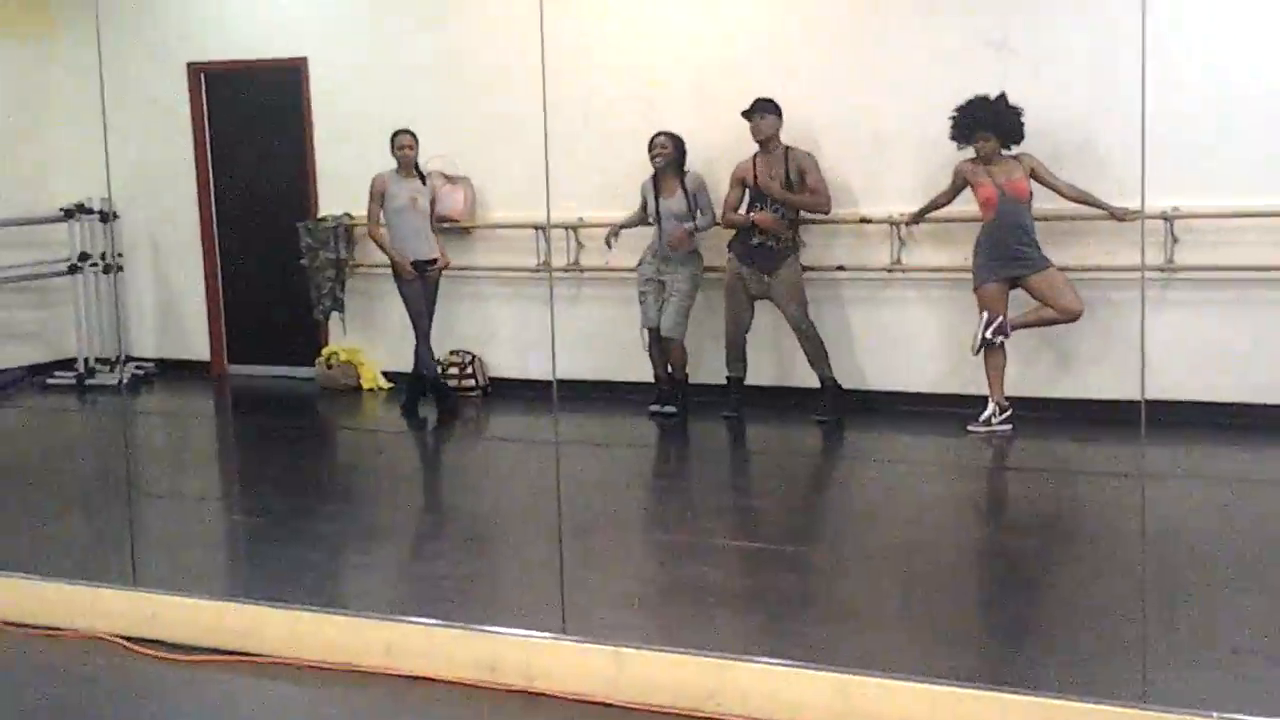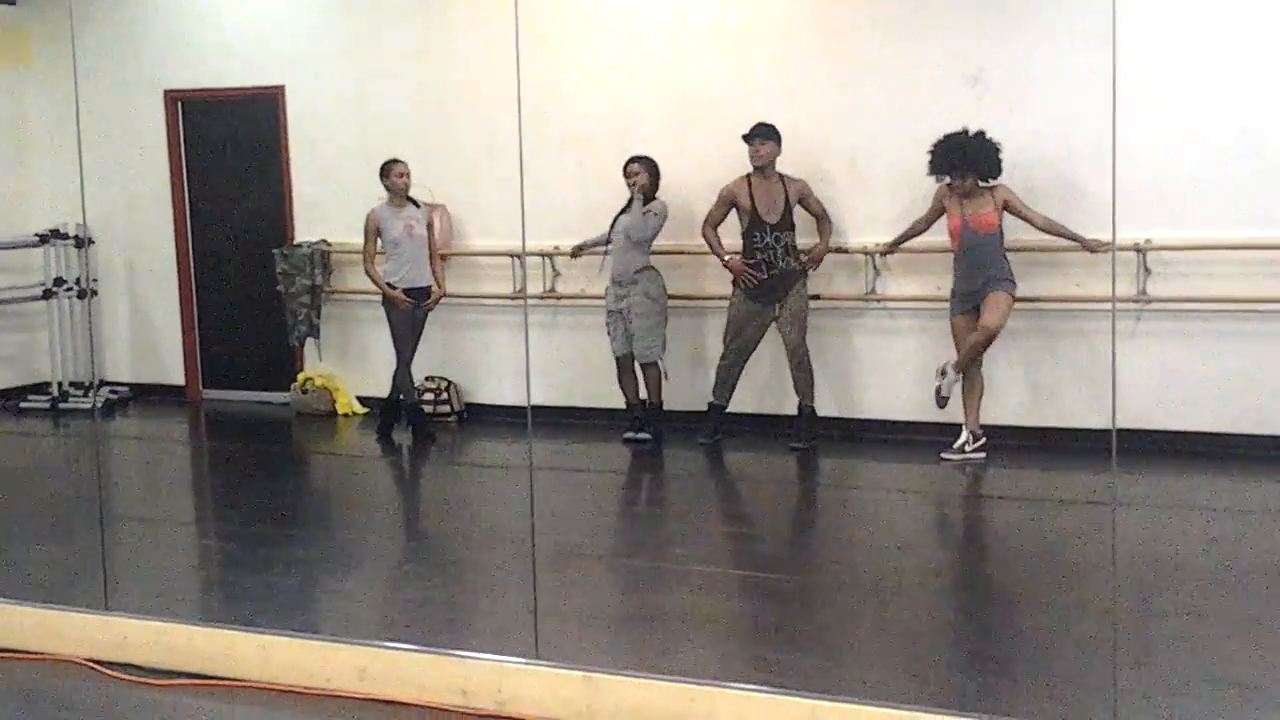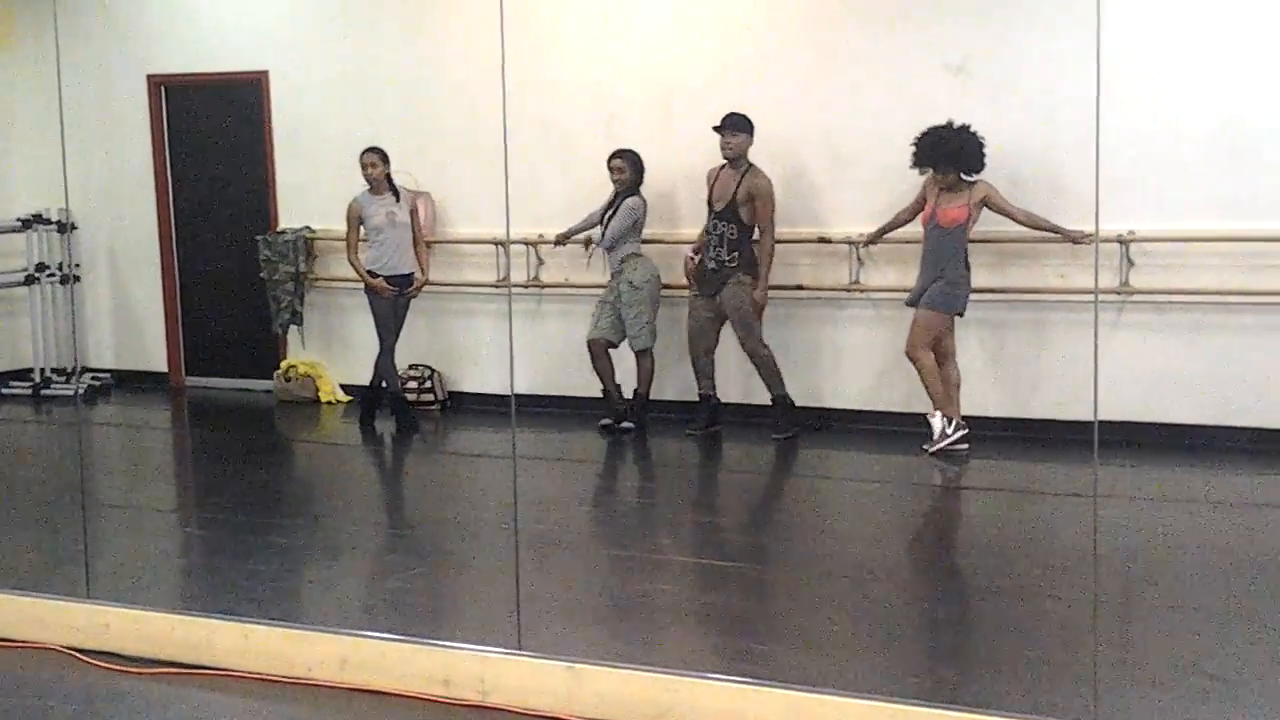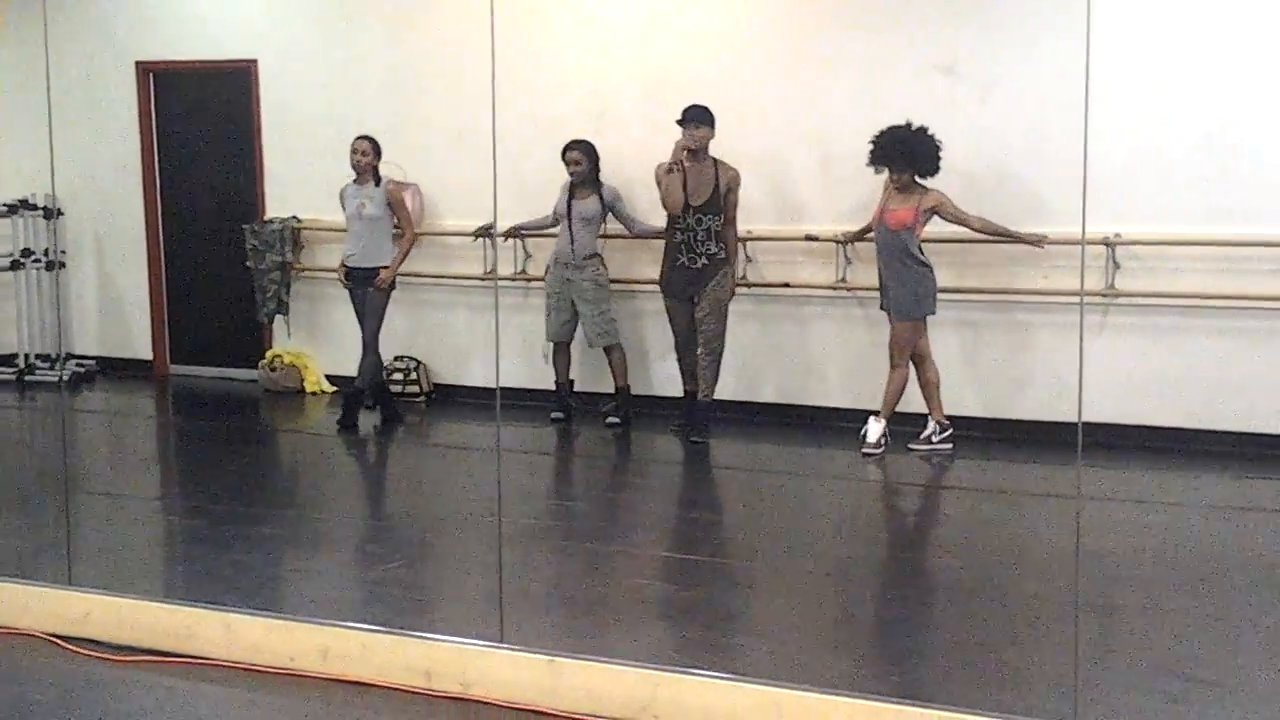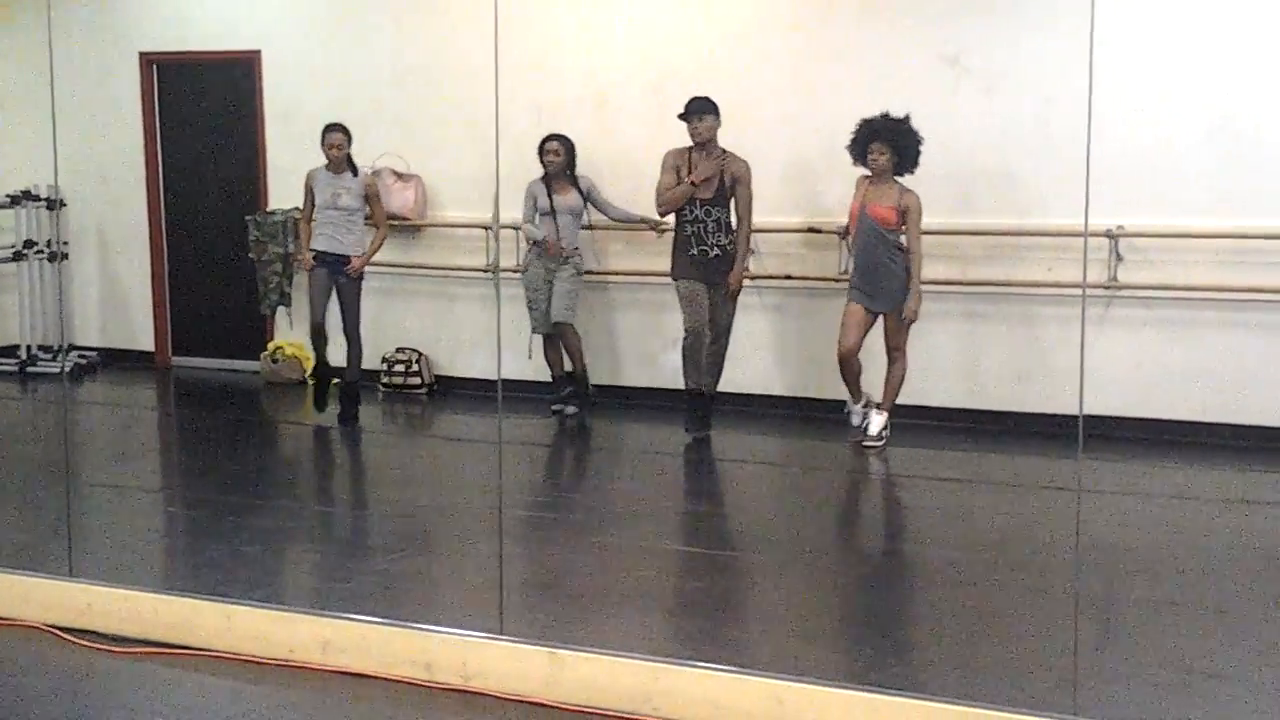
dt=1s
person 1, frame 1
left shoulder: (1024, 163)
right shoulder: (967, 169)
left elbow: (1065, 189)
right elbow: (946, 197)
left wrist: (1109, 208)
right wrist: (918, 214)
left hip: (1027, 254)
right hip: (991, 258)
left knee: (1072, 308)
right knee: (994, 336)
left ankle: (1006, 325)
right ankle: (998, 408)
person 1, frame 2
left shoulder: (998, 194)
right shoulder: (945, 195)
left elbow: (1038, 220)
right elbow: (924, 223)
left wrist: (1083, 241)
right wrist: (894, 243)
left hip: (997, 280)
right hip: (964, 286)
left knee: (991, 326)
right knee: (972, 364)
left ankle: (951, 370)
right ankle: (972, 436)
person 1, frame 3
left shoulder: (979, 191)
right shoulder: (931, 186)
left elbow: (1018, 215)
right elbow: (909, 212)
left wrist: (1064, 232)
right wrist: (878, 233)
left hip: (950, 281)
right hip: (929, 279)
left knee: (916, 349)
right knee: (944, 355)
left ankle: (944, 420)
right ankle: (954, 425)
person 1, frame 4
left shoulder: (930, 198)
right shoulder: (889, 188)
left elbow: (972, 222)
left wrist: (1020, 236)
right wrist: (857, 234)
left hip: (913, 285)
right hip: (892, 285)
left knee: (899, 360)
right knee: (920, 356)
left ankle: (878, 425)
right ankle: (939, 427)
person 1, frame 5
left shoulder: (907, 199)
right shoulder: (862, 185)
left elbow: (914, 249)
left wrist: (914, 294)
right wrist: (850, 230)
left hip: (895, 283)
right hip: (863, 283)
left knee: (895, 354)
right knee: (846, 349)
left ankle: (880, 416)
right ankle: (859, 402)
person 2, frame 1
left shoulder: (801, 160)
right shoulder: (743, 169)
left elbow: (824, 204)
right elbow: (727, 217)
left wrist: (780, 194)
right wrist: (755, 218)
left hip: (783, 258)
right hip: (743, 257)
left knee: (802, 324)
right knee: (735, 328)
left ankle: (830, 389)
right ankle: (735, 390)
person 2, frame 2
left shoulder: (796, 188)
right shoulder: (735, 190)
left elbow: (823, 217)
right elbow: (708, 227)
left wrist: (823, 245)
right wrist: (726, 259)
left hip: (790, 282)
right hip: (751, 284)
left knee: (797, 349)
right knee: (734, 353)
left ankle: (806, 418)
right ankle: (715, 417)
person 2, frame 3
left shoulder: (758, 183)
right shoulder: (713, 175)
left elbow: (767, 236)
left wrist: (761, 285)
right wrist: (694, 252)
left hip: (736, 274)
right hip: (706, 272)
left knee: (752, 344)
right knee: (698, 343)
left ankle: (784, 408)
right ankle: (708, 408)
person 2, frame 4
left shoulder: (728, 175)
right shoulder: (667, 169)
left elbow: (729, 226)
right elbow: (674, 207)
left wrist: (732, 272)
right wrist: (676, 162)
left hip: (713, 269)
right hip: (676, 268)
left knee: (710, 342)
right knee: (684, 342)
left ankle: (702, 413)
right ankle: (690, 402)
person 2, frame 5
left shoulder: (737, 167)
right shoulder: (675, 159)
left elbow: (744, 221)
right elbow: (663, 206)
left wrist: (739, 266)
right wrist: (697, 177)
left hip: (724, 261)
right hip: (688, 259)
left knee: (718, 336)
right knee: (696, 329)
left ankle: (705, 403)
right ankle: (693, 399)
person 3, frame 1
left shoulder: (428, 184)
right shoulder: (382, 182)
right elbow: (373, 228)
left wrist: (443, 255)
right wrist: (396, 258)
left hip: (430, 263)
right hip: (405, 265)
left knee: (424, 331)
right knee: (422, 331)
left ankle: (413, 396)
right ankle: (440, 394)
person 3, frame 2
left shoulder: (424, 212)
right shoulder: (376, 217)
left elbow: (434, 255)
right elbow: (368, 263)
left wrist: (440, 287)
right wrist: (388, 291)
left hip: (423, 292)
right hip: (397, 293)
left knee: (406, 358)
right knee: (404, 358)
left ankle: (388, 417)
right ankle: (417, 420)
person 3, frame 3
left shoulder: (407, 199)
right shoulder: (358, 205)
left elbow: (419, 241)
right elbow: (351, 252)
left wrist: (423, 274)
right wrist: (369, 280)
left hip: (405, 279)
right hip: (379, 281)
left knee: (388, 344)
right knee: (387, 344)
left ankle: (371, 400)
right ankle: (400, 407)
person 3, frame 4
left shoulder: (388, 191)
right shoulder: (345, 193)
left elbow: (409, 234)
left wrist: (392, 269)
right wrist: (342, 265)
left hip: (379, 274)
right hip: (354, 274)
left knee: (369, 340)
right knee: (369, 340)
left ankle: (353, 403)
right ankle: (386, 404)
person 3, frame 5
left shoulder: (364, 182)
right shoulder: (313, 178)
left elbow: (382, 227)
right elbow: (306, 220)
left wrist: (364, 259)
right wrist: (304, 251)
left hip: (349, 262)
right hip: (321, 258)
left knee: (351, 330)
right knee: (316, 321)
left ankle: (349, 397)
right ankle: (322, 370)
person 4, frame 1
left shoulder: (693, 181)
right shoulder: (648, 185)
left elbow: (710, 217)
left wrist: (688, 228)
right wrist: (619, 225)
left hip: (684, 265)
right hip: (652, 263)
left knee: (671, 332)
right knee: (653, 330)
left ankle: (679, 392)
right ankle: (662, 390)
person 4, frame 2
left shoulder: (657, 206)
right shoulder: (628, 206)
left elbow: (637, 235)
left wrist: (639, 196)
right wrist: (586, 245)
left hip: (643, 286)
right hip: (617, 289)
left knee: (646, 357)
right knee: (623, 358)
left ankle: (653, 419)
right ankle: (636, 417)
person 4, frame 3
left shoulder: (633, 203)
right shoulder: (618, 198)
left elbow: (606, 240)
right elbow: (598, 216)
left wrist: (589, 238)
right wrist: (568, 233)
left hip: (636, 275)
right hip: (618, 278)
left knee: (641, 345)
right knee: (596, 342)
left ankle: (638, 408)
right ankle: (615, 404)
person 4, frame 4
left shoulder: (607, 193)
right shoulder: (567, 189)
left elbow: (633, 226)
left wrist: (663, 230)
right wrist: (521, 226)
left hip: (589, 270)
right hip: (558, 269)
left knee: (607, 336)
right knee: (560, 336)
left ankle: (622, 399)
right ankle: (563, 397)
person 4, frame 5
left shoulder: (583, 184)
right shoulder: (535, 187)
left elbow: (610, 211)
right elbow: (526, 225)
left wrist: (645, 219)
right wrist: (544, 237)
left hip: (569, 261)
right hip: (538, 261)
left knee: (561, 321)
right knee: (547, 329)
left ankle: (579, 381)
right ankle: (560, 385)
